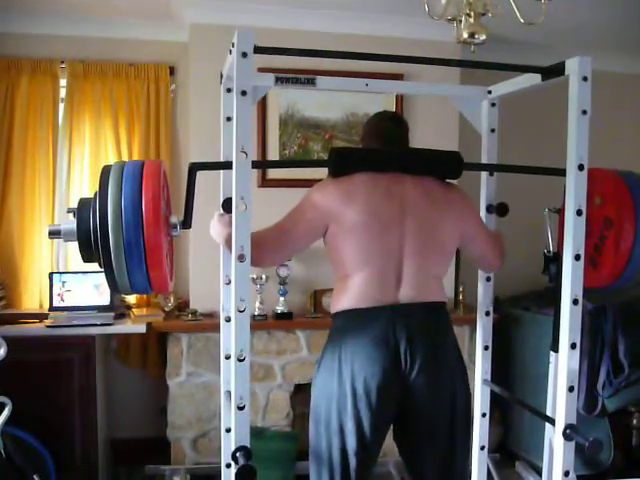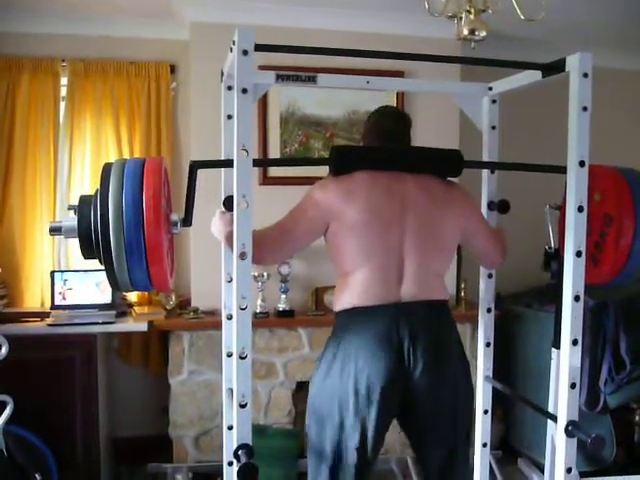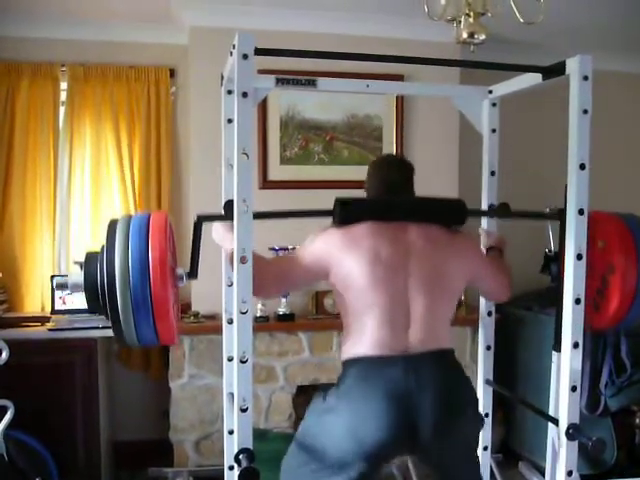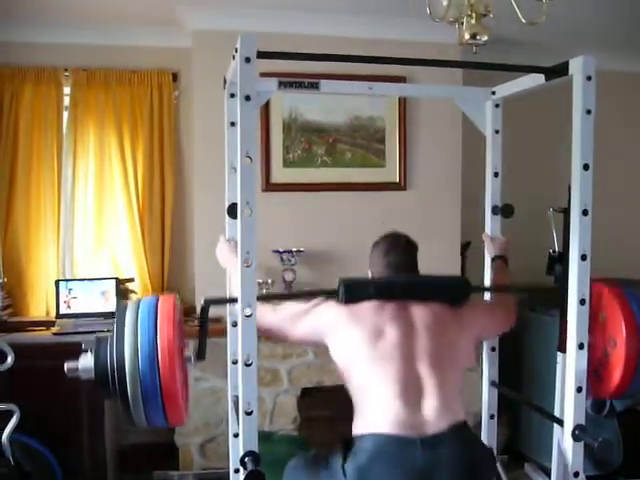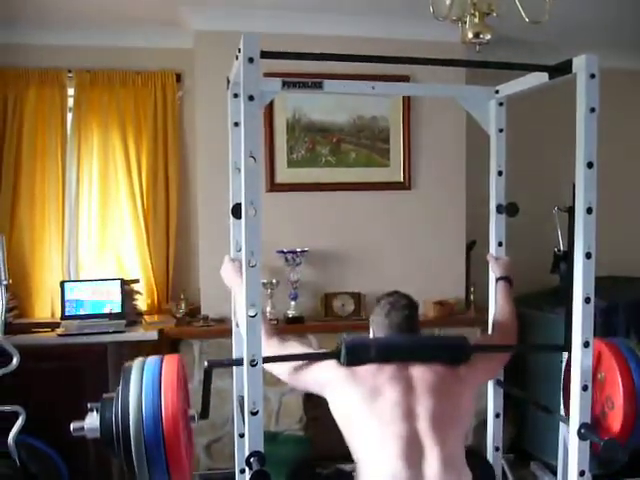
dt=0.5s
person 1, frame 1
left shoulder: (336, 193)
right shoulder: (450, 197)
left elbow: (264, 251)
right elbow: (493, 259)
left wrist: (224, 233)
right wrist: (495, 228)
left hip: (360, 339)
right hip: (432, 337)
person 1, frame 2
left shoulder: (337, 191)
right shoulder: (451, 195)
left elbow: (265, 249)
right elbow: (495, 256)
left wrist: (226, 231)
right wrist: (496, 226)
left hip: (362, 339)
right hip: (435, 336)
person 1, frame 3
left shoulder: (340, 241)
right shoulder: (456, 244)
left elbow: (261, 282)
right elbow: (501, 290)
left wrist: (229, 239)
right wrist: (494, 250)
left hip: (370, 388)
right hip: (443, 388)
person 1, frame 4
left shoulder: (340, 315)
right shoulder: (457, 316)
left elbow: (262, 316)
right elbow: (505, 315)
left wrist: (232, 263)
right wrist: (499, 259)
person 1, frame 5
left shoulder: (343, 377)
right shoulder: (455, 374)
left elbow: (270, 347)
right elbow: (504, 339)
left wrist: (238, 284)
right wrist: (502, 279)
